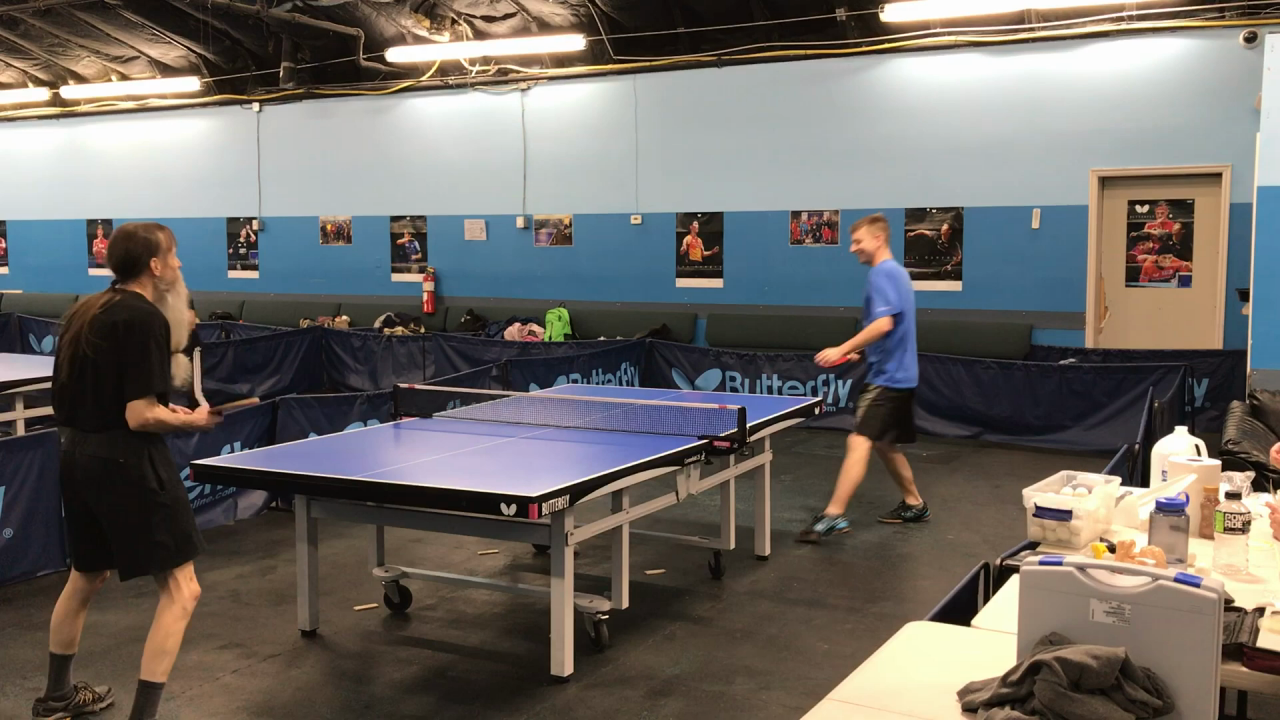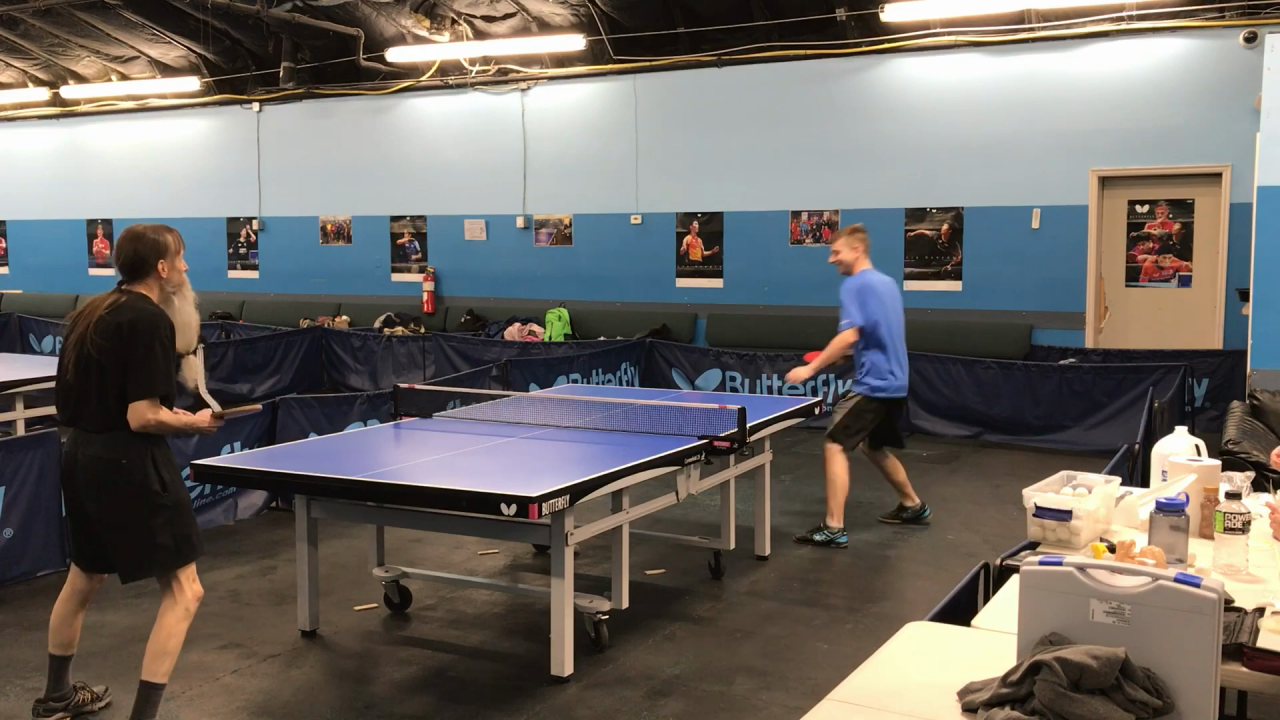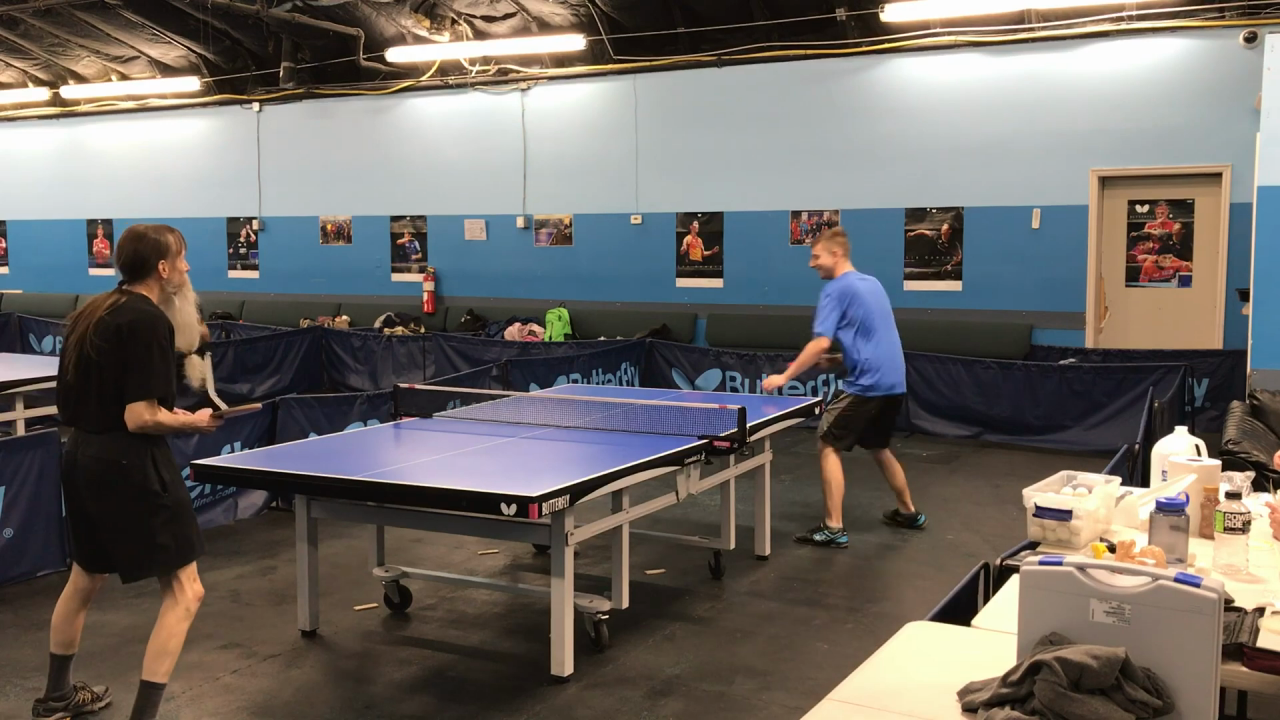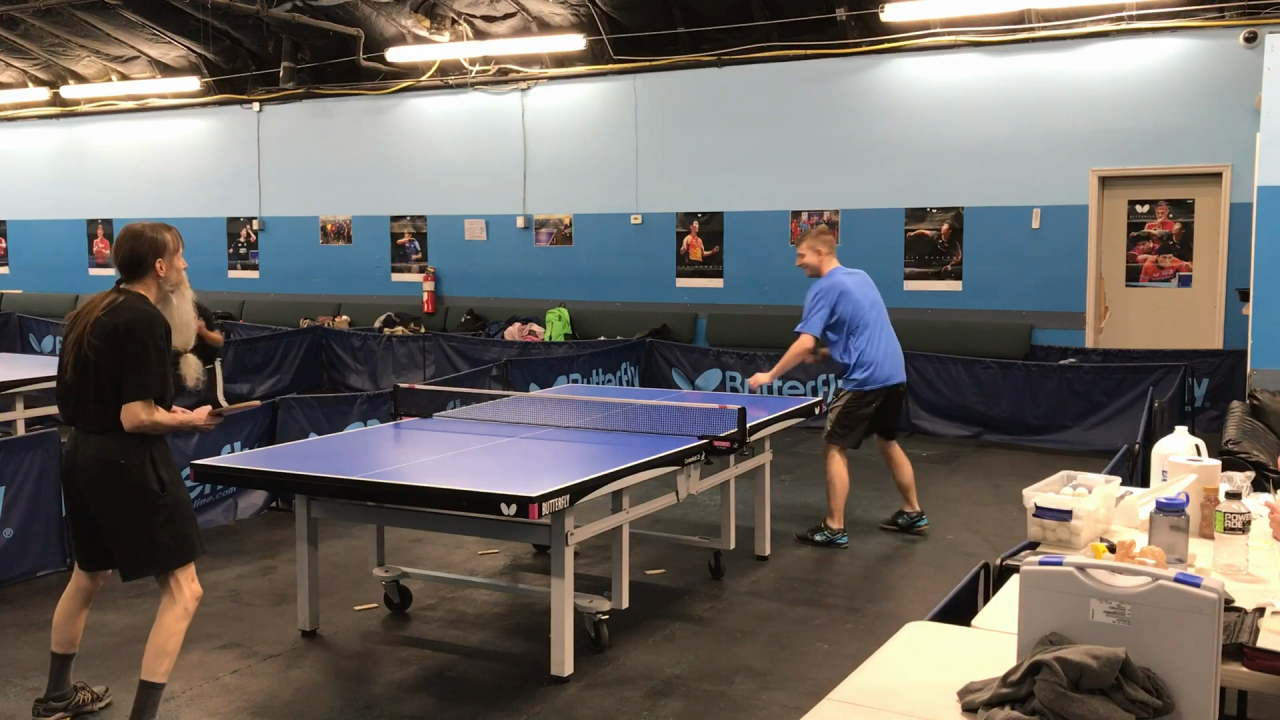
dt=0.1s
person 1, frame 1
left shoulder: (86, 313)
right shoulder: (144, 319)
left elbow: (66, 402)
right elbow: (141, 416)
right wrist: (192, 420)
left hip: (79, 456)
right hip: (127, 463)
left knee: (85, 577)
right knee: (181, 590)
person 1, frame 2
left shoulder: (91, 314)
right shoulder: (149, 320)
left elbow: (71, 401)
right elbow: (143, 418)
right wrist: (195, 422)
left hip: (81, 457)
right hip: (129, 464)
left knee: (84, 576)
right knee: (183, 591)
person 1, frame 3
left shoulder: (92, 313)
right shoulder: (148, 321)
left elbow: (71, 400)
right elbow: (141, 418)
right wrist: (193, 421)
left hip: (83, 456)
right hip: (130, 464)
left knee: (86, 575)
right knee: (184, 592)
person 1, frame 4
left shoulder: (90, 313)
right shoulder: (145, 321)
left elbow: (73, 398)
right elbow: (137, 418)
right wrist: (191, 420)
left hip: (83, 455)
right hip: (128, 463)
left knee: (87, 575)
right knee: (182, 592)
person 2, frame 1
left shoulder: (882, 273)
right shoulder: (896, 273)
left elbow: (885, 323)
left wrist: (842, 350)
right wrist: (859, 350)
left hip: (889, 377)
right hip: (901, 375)
left knee: (859, 441)
right knee: (886, 442)
left ankle: (833, 516)
right ankle: (914, 504)
person 2, frame 2
left shoulder: (855, 285)
right shoulder: (884, 282)
left elbow: (849, 336)
left wrist: (810, 369)
right wrist: (849, 355)
left hip: (874, 385)
right hip: (893, 383)
left knee: (834, 445)
right knee: (874, 447)
left ankle: (834, 528)
right ankle: (913, 505)
person 2, frame 3
left shoulder: (836, 289)
right shoulder: (872, 284)
left elbow: (821, 343)
left wrist: (784, 377)
right wrist: (839, 356)
left hip: (867, 385)
right hip: (895, 382)
left knee: (829, 447)
right knee: (878, 447)
left ankle: (834, 529)
right ankle: (908, 510)
person 2, frame 4
left shoulder: (824, 287)
right shoulder: (861, 277)
left elbow: (806, 343)
left wrist: (770, 376)
right wrist: (826, 350)
left hip: (864, 379)
right hip: (894, 374)
left knee: (835, 447)
right knee: (888, 443)
left ankle: (834, 529)
right ankle: (913, 513)
